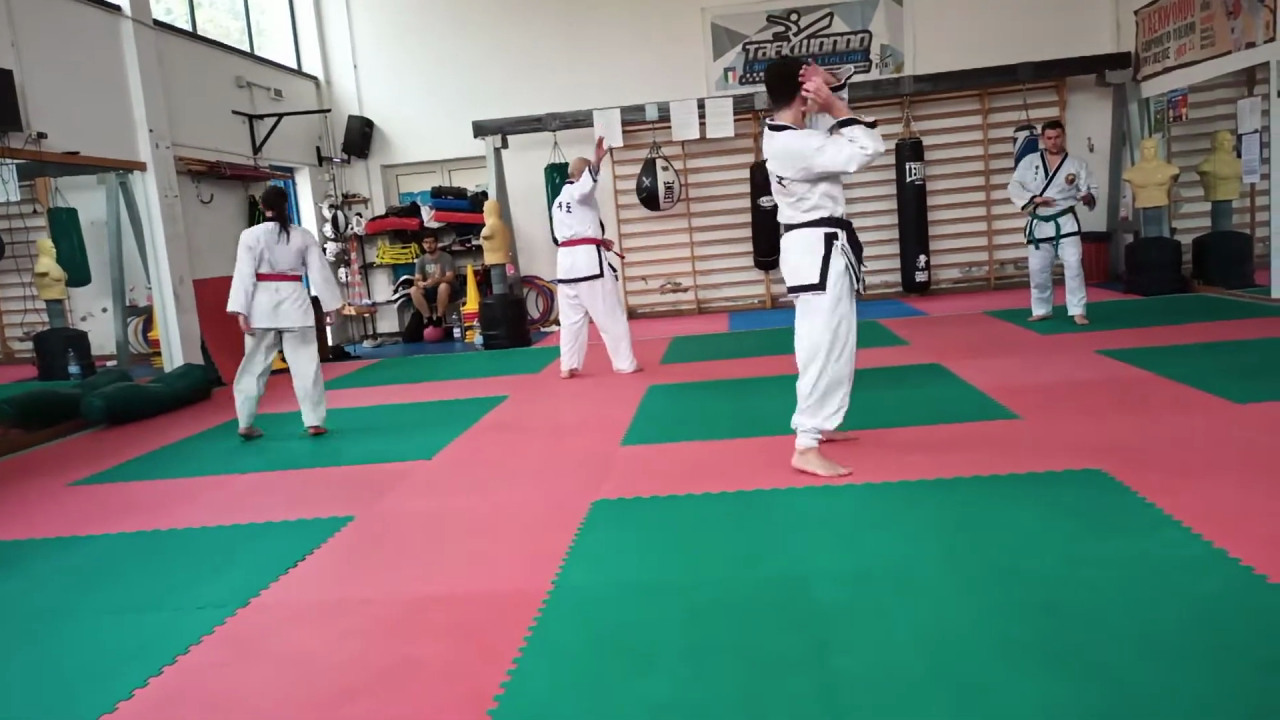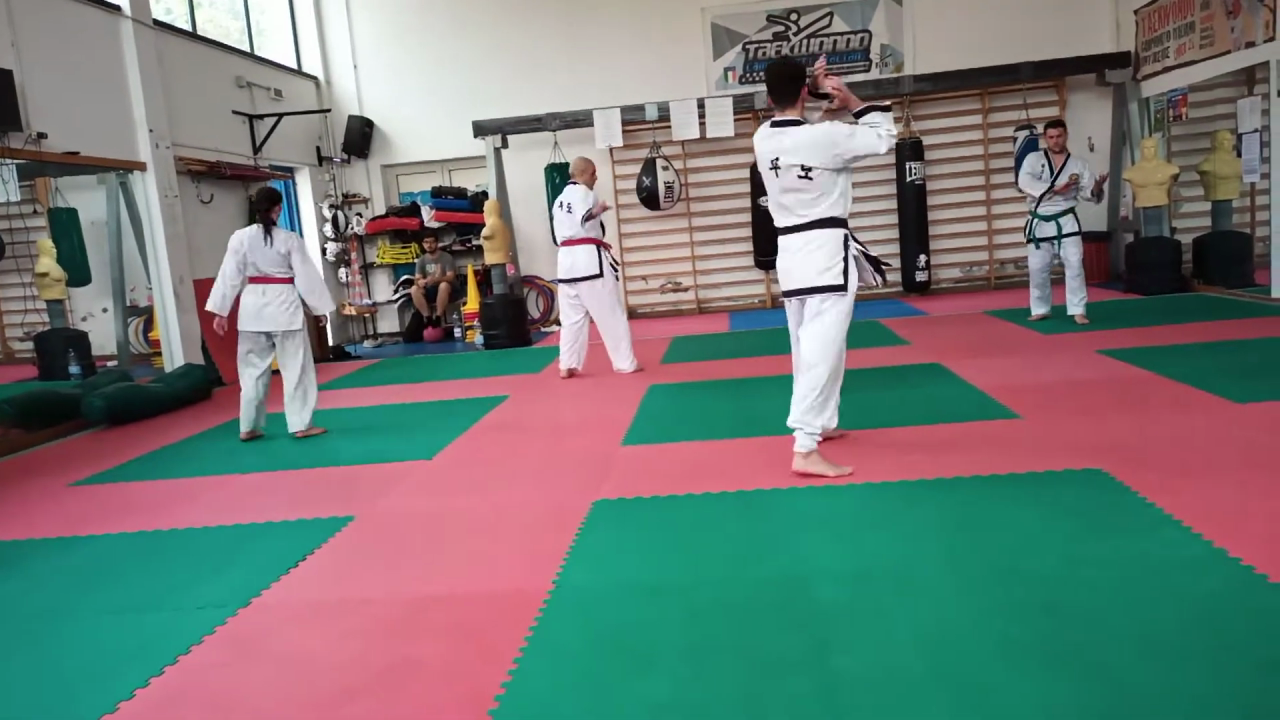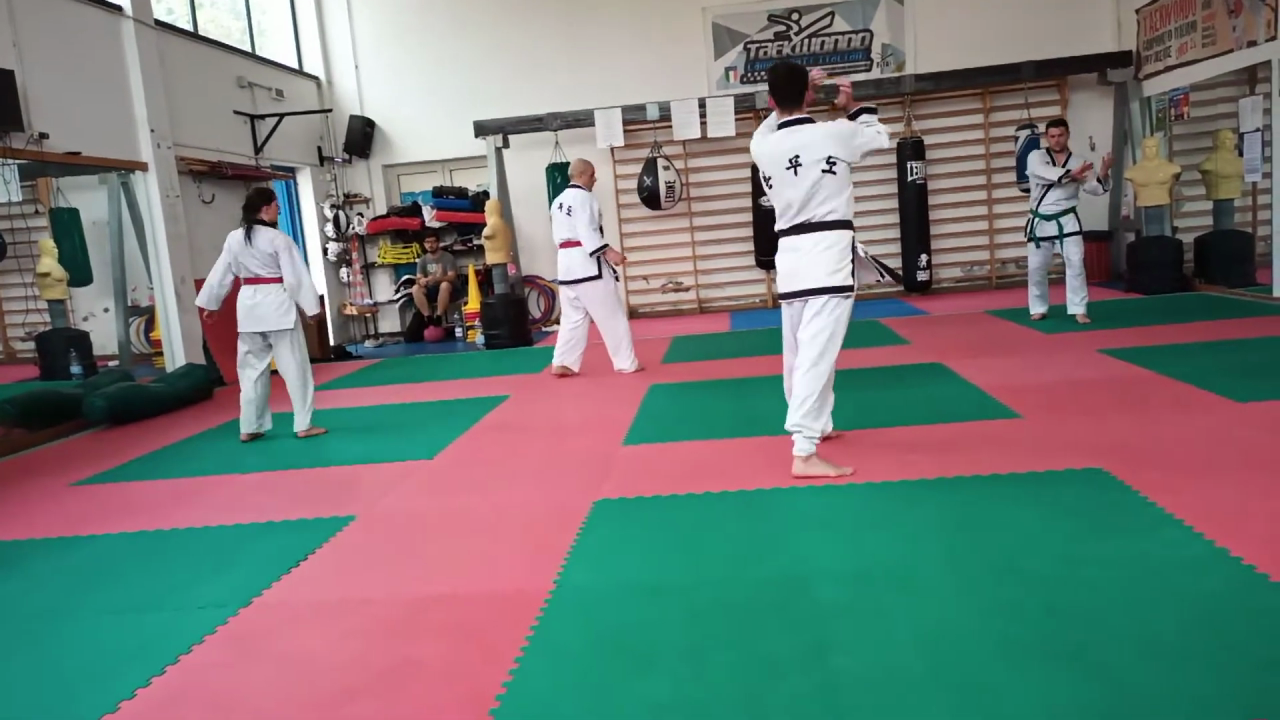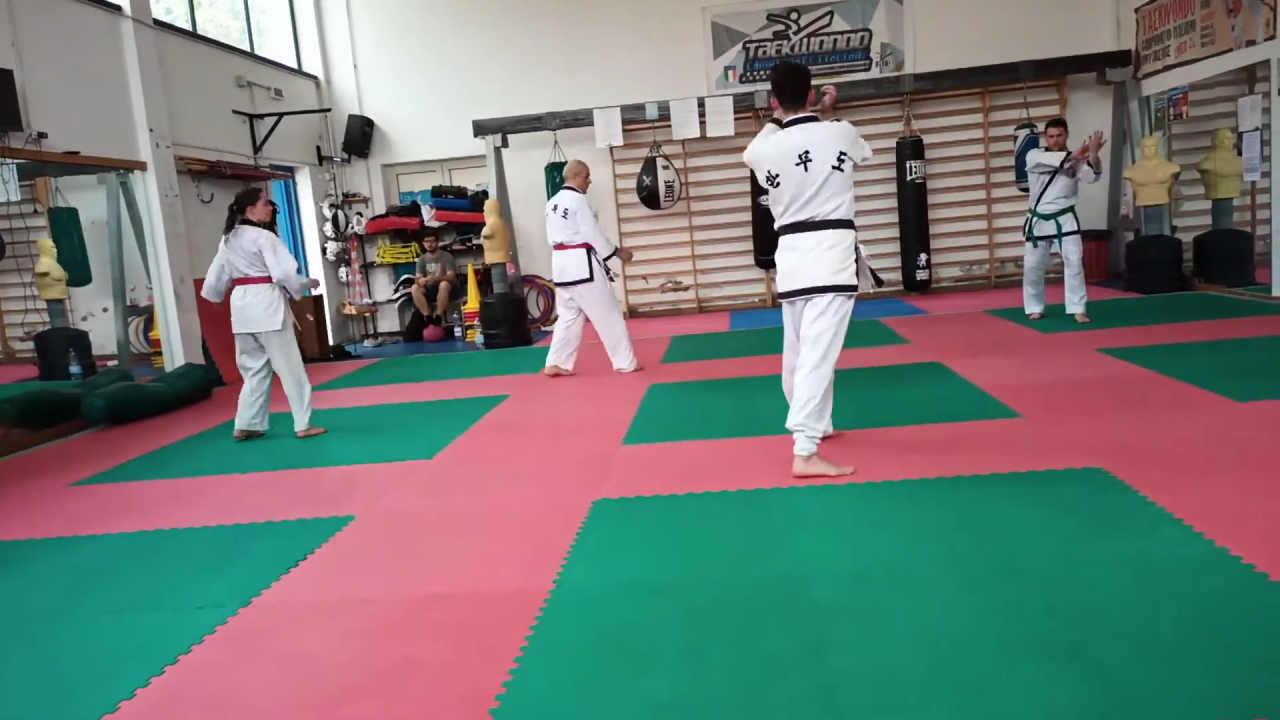
dt=0.1s
person 1, frame 1
left shoulder: (775, 135)
right shoulder: (800, 144)
right elbow: (865, 148)
left wrist: (823, 88)
right wrist: (834, 108)
left hip: (806, 249)
right hip: (820, 250)
left knee: (831, 344)
right knee: (824, 348)
left ankle: (818, 424)
right ankle: (806, 448)
person 1, frame 2
left shoulder: (764, 138)
right shoulder: (818, 138)
left elbow: (794, 120)
right elbow: (882, 135)
left wrist: (822, 83)
right wrist: (850, 102)
left hip: (794, 251)
right hip: (825, 253)
left knee: (809, 347)
right knee: (822, 350)
left ankle: (814, 424)
right ankle: (805, 451)
person 1, frame 3
left shoulder: (763, 144)
right shoulder: (837, 132)
right elbow: (878, 136)
left wrist: (788, 111)
right wrist: (851, 104)
left hip: (791, 254)
right hip: (829, 252)
left knee: (800, 350)
right knee: (818, 352)
left ankle: (811, 425)
right ankle: (805, 453)
person 1, frame 4
left shoulder: (762, 149)
right shoulder: (840, 133)
right elbow: (860, 151)
left wrist: (783, 117)
right wrist: (829, 112)
left hip: (790, 253)
right hip: (831, 250)
left knee: (799, 348)
right knee: (819, 350)
left ankle: (811, 425)
right ankle: (805, 453)
person 2, frame 1
left shoulder: (251, 235)
right shoulder: (304, 236)
left elbow: (244, 275)
right elbow: (320, 272)
left wrist: (240, 311)
right wrist: (331, 304)
left hip: (261, 303)
right hip: (294, 301)
left knee: (254, 366)
right knee: (305, 364)
left ankle: (247, 423)
right ankle: (313, 421)
person 2, frame 2
left shoulder: (240, 238)
right shoulder: (290, 239)
left elbow: (229, 276)
right elbow: (307, 275)
left wrist: (219, 311)
right wrist: (320, 308)
left hip: (253, 305)
right hip: (285, 304)
left knee: (253, 369)
right knee: (297, 367)
left ankle: (249, 426)
right ankle: (301, 424)
person 2, frame 3
left shoulder: (234, 239)
right shoulder: (277, 238)
left elbow: (220, 275)
right elbow: (296, 277)
left wrist: (208, 304)
right wrist: (311, 307)
left hip: (249, 304)
right hip: (278, 304)
left knee: (253, 369)
right knee: (295, 366)
left ankle: (251, 427)
right ankle: (304, 424)
person 2, frame 4
left shoulder: (228, 239)
right shoulder: (265, 238)
left elbow: (218, 274)
right elbow: (284, 273)
left wrist: (215, 294)
right wrist: (307, 284)
left hip: (241, 305)
right hip: (268, 304)
left knee: (254, 368)
right knee: (290, 366)
left ankle: (246, 425)
right ankle: (303, 424)
person 3, frame 1
left shoulder: (559, 201)
right shoulder: (580, 190)
right elbow: (584, 188)
left wrist: (597, 241)
right wrist: (596, 164)
left hip: (566, 260)
right hip: (589, 259)
left knee: (571, 317)
right knee: (611, 314)
left ankle: (568, 366)
right ankle: (625, 363)
person 3, frame 2
left shoulder: (560, 199)
right shoulder: (583, 192)
right elbow: (583, 212)
right wrist: (594, 210)
left hip: (566, 260)
right hip: (589, 259)
left knee: (572, 317)
right knee: (611, 315)
left ankle: (567, 366)
right ankle: (625, 363)
person 3, frame 3
left shoulder: (559, 201)
right shoulder: (583, 197)
right elbow: (587, 230)
right wrist: (606, 250)
left hip: (566, 261)
right hip: (588, 263)
left knee: (573, 316)
right knee: (611, 314)
left ankle: (562, 363)
right ankle: (626, 363)
person 3, frame 4
left shoulder: (552, 202)
right shoulder: (579, 200)
right elbow: (592, 234)
right wrist: (617, 252)
left hip: (560, 262)
right hip: (582, 262)
left knee: (568, 315)
right knee: (608, 314)
left ankle: (556, 362)
right ankle: (625, 362)
person 4, frame 1
left shoulder: (1077, 164)
right shoulder: (1029, 161)
left elbow: (1085, 192)
right elbow: (1015, 186)
left wrist: (1089, 198)
right wrist: (1033, 199)
left hip: (1065, 223)
right hip: (1038, 224)
left knee: (1073, 266)
right knee: (1038, 270)
left ankle: (1077, 311)
right ankle: (1042, 310)
person 4, frame 2
left shoulder: (1078, 164)
right shoulder: (1033, 159)
left elbow: (1087, 193)
right elbow: (1025, 181)
left wrist: (1097, 188)
right wrist: (1054, 189)
left hip: (1066, 223)
right hip: (1039, 224)
left knee: (1074, 266)
right knee: (1037, 269)
left ankle: (1078, 311)
right ankle: (1040, 309)
person 4, frame 3
left shoulder: (1079, 162)
right shoulder: (1036, 157)
left elbow: (1094, 188)
right elbow: (1042, 171)
left wrist: (1103, 173)
right wrist: (1071, 173)
left hip: (1067, 221)
right hip: (1040, 222)
left knee: (1075, 264)
right knee: (1036, 267)
left ankle: (1079, 310)
right ankle: (1039, 309)
person 4, frame 4
left shoulder: (1078, 160)
right shoulder: (1035, 155)
left elbow: (1090, 175)
right elbow: (1045, 160)
left wrist: (1093, 155)
right wrist: (1072, 157)
left hip: (1065, 220)
right hip: (1038, 221)
left knee: (1074, 263)
right knee: (1033, 267)
left ankle: (1078, 309)
right ankle: (1035, 308)
